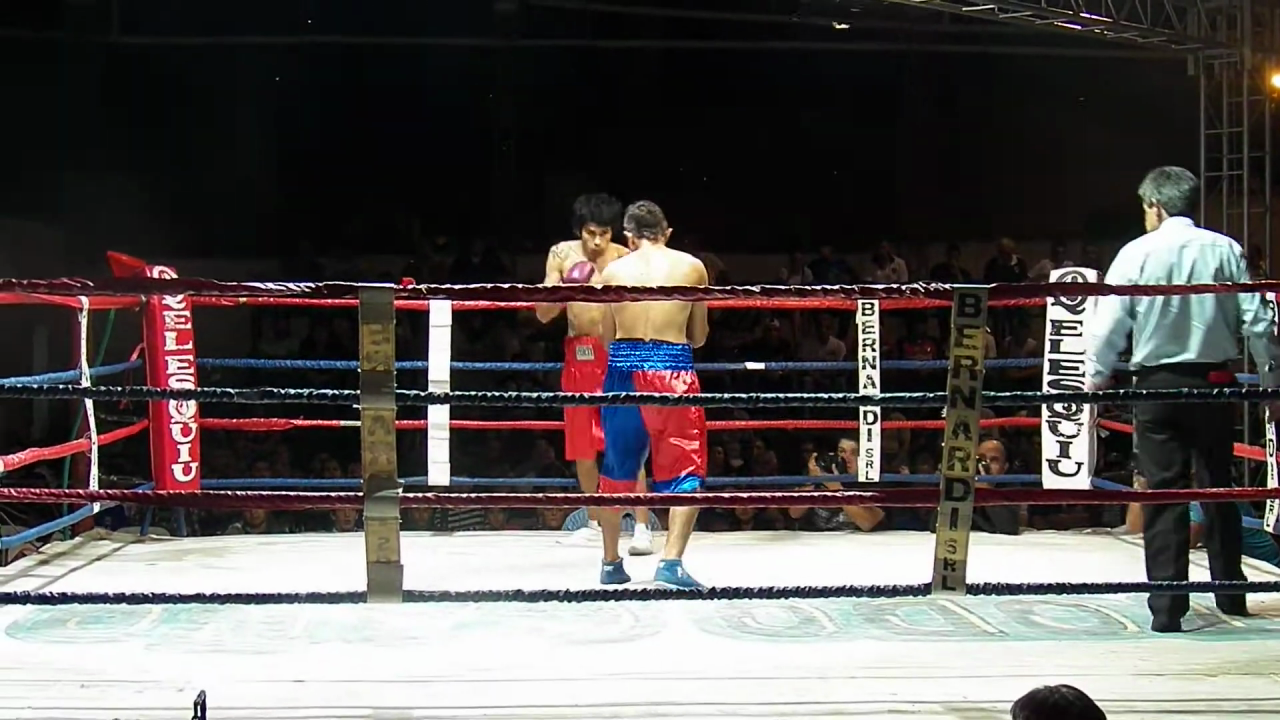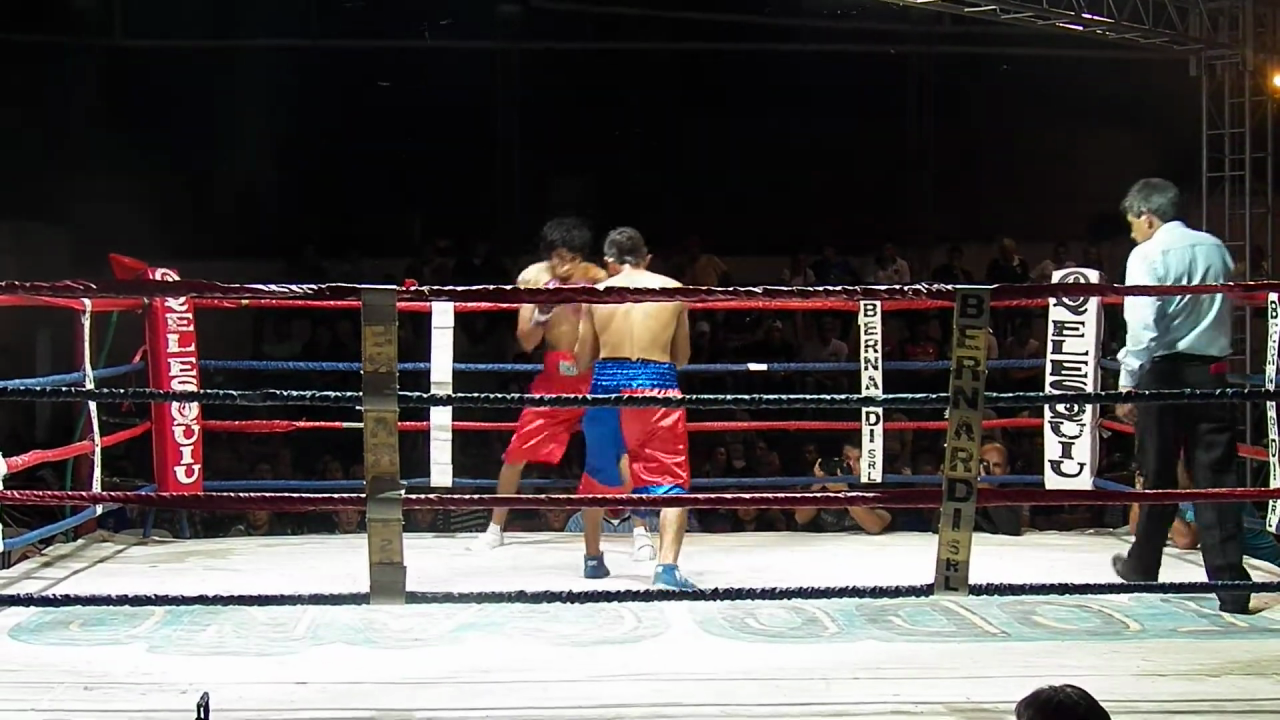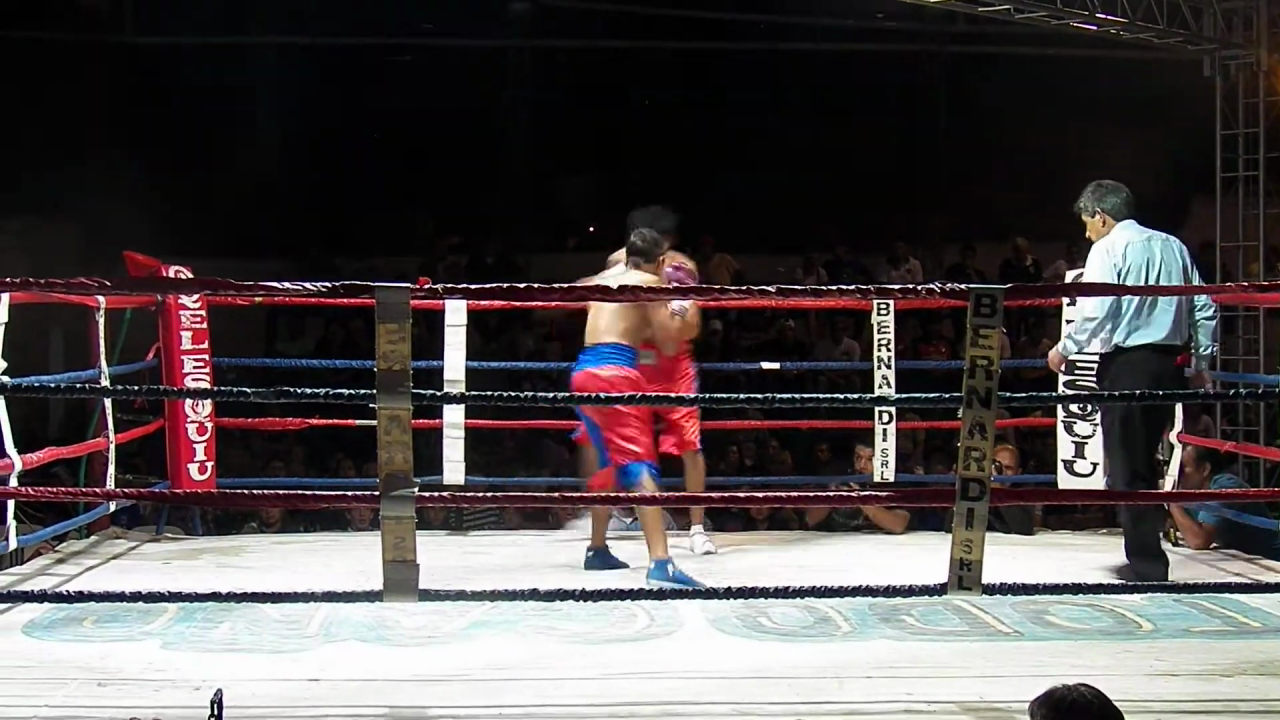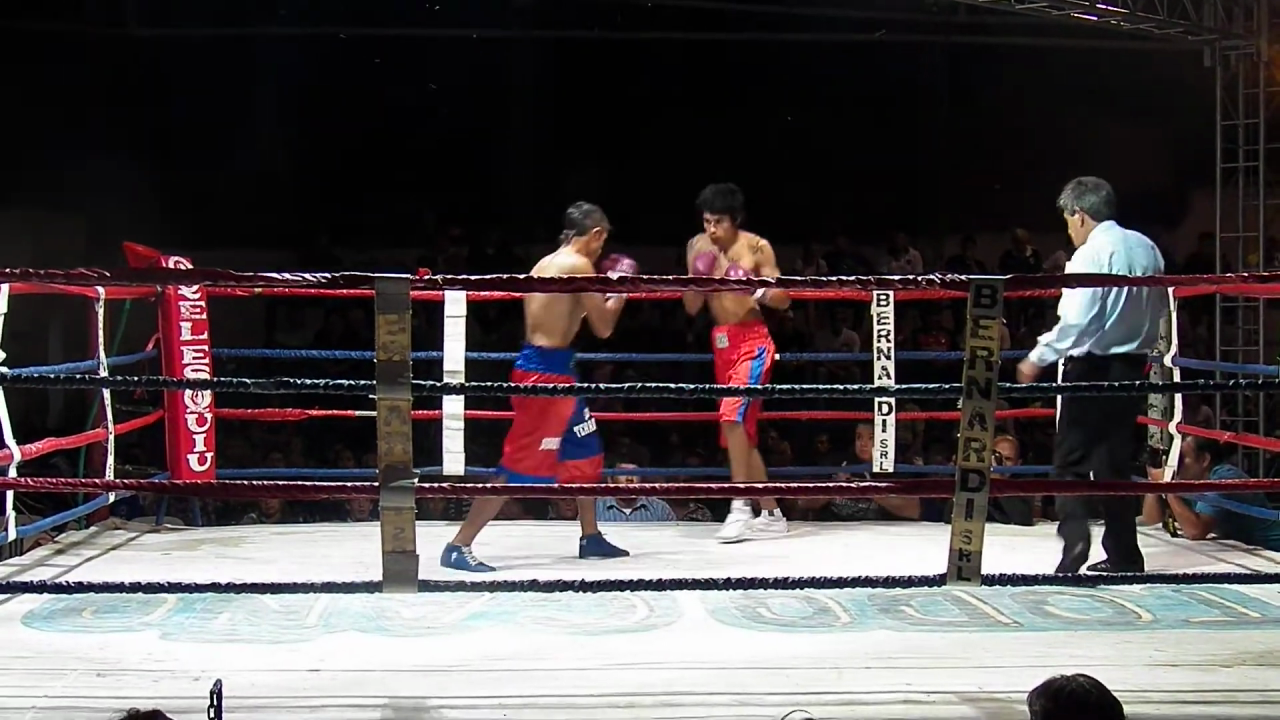
dt=0.5s
person 1, frame 1
left shoulder: (1137, 253)
right shoulder: (1225, 249)
left elbow: (1108, 323)
left wrist: (1096, 375)
left hip: (1158, 384)
right hip: (1213, 382)
left knee: (1164, 496)
right knee: (1219, 489)
left ankle: (1167, 605)
right ankle: (1230, 591)
person 1, frame 2
left shoulder: (1148, 255)
right shoulder: (1216, 249)
left elbow: (1143, 326)
right elbow: (1226, 316)
left wrist: (1129, 384)
left hip: (1165, 374)
right hip: (1210, 375)
left knee: (1158, 477)
right knee: (1217, 481)
left ankle: (1142, 568)
right ankle: (1230, 584)
person 1, frame 3
left shoulder: (1109, 247)
right shoulder: (1173, 246)
left elbow: (1095, 312)
right elbow: (1204, 309)
left wrist: (1064, 348)
right wrist: (1202, 362)
left hip: (1127, 364)
right hip: (1168, 363)
left knee: (1127, 469)
right knee: (1144, 461)
left ankle: (1147, 565)
right ankle: (1146, 557)
person 1, frame 4
left shoulder: (1091, 253)
right shoulder: (1146, 247)
left elbow: (1076, 321)
right elbow: (1160, 306)
left wrist: (1038, 357)
left hip: (1093, 371)
right hip: (1133, 369)
left knee: (1071, 465)
right knee: (1116, 465)
left ankle: (1075, 548)
right ankle: (1123, 558)
person 2, frame 1
left shoulder: (613, 271)
right shoulder: (693, 267)
left elbow: (607, 337)
right elbow: (698, 337)
left hip: (623, 369)
right hip: (672, 370)
left knee: (616, 468)
right knee: (684, 472)
left ankle: (611, 564)
right ankle: (671, 563)
person 2, frame 2
right shoulder: (673, 289)
left elbow: (583, 359)
right elbow: (681, 357)
left hip: (607, 387)
right hip: (656, 387)
left knee: (599, 475)
right knee: (671, 480)
left ankle: (593, 558)
right ankle: (667, 564)
person 2, frame 3
left shoulder: (605, 280)
right shoulder: (649, 283)
right elbow: (668, 345)
right wrist: (678, 310)
left hip: (584, 372)
right hip: (615, 370)
left knee: (608, 461)
right knee: (638, 462)
left ankle: (597, 549)
right ankle: (661, 563)
person 2, frame 4
left shoulder: (547, 263)
right shoulder: (579, 266)
right elbow: (604, 327)
left wrist: (598, 295)
right wrist: (620, 289)
left hip: (551, 369)
right hip: (544, 372)
left knee: (587, 452)
right knee: (520, 467)
left ankle: (591, 538)
right ankle: (457, 547)
person 3, frame 1
left shoulder: (626, 259)
right shoulder: (560, 254)
right elbow: (542, 313)
right wrist: (566, 289)
right hip: (577, 356)
right knee: (582, 448)
left ankle: (642, 527)
right ankle: (594, 522)
person 3, frame 2
left shoulder: (597, 278)
right shoulder: (530, 279)
right elbow: (526, 342)
right wrist: (541, 314)
right hip: (557, 372)
right knee: (518, 451)
left ankle: (640, 532)
right ankle: (495, 528)
person 3, frame 3
left shoulder: (684, 268)
right shoulder: (619, 262)
left elbow: (690, 330)
left wrist: (679, 300)
left hip: (675, 363)
right hip: (635, 364)
left knee: (689, 444)
left ankle: (697, 529)
right ankle: (600, 510)
person 3, frame 4
left shoulder: (757, 247)
right shoulder: (698, 246)
left elbow: (783, 300)
right elbow: (691, 307)
left wrist: (756, 290)
right wrist: (697, 278)
left hip: (751, 340)
right hip: (722, 344)
left knee: (733, 416)
right knee: (741, 433)
left ankle: (741, 507)
right ankle: (771, 513)
